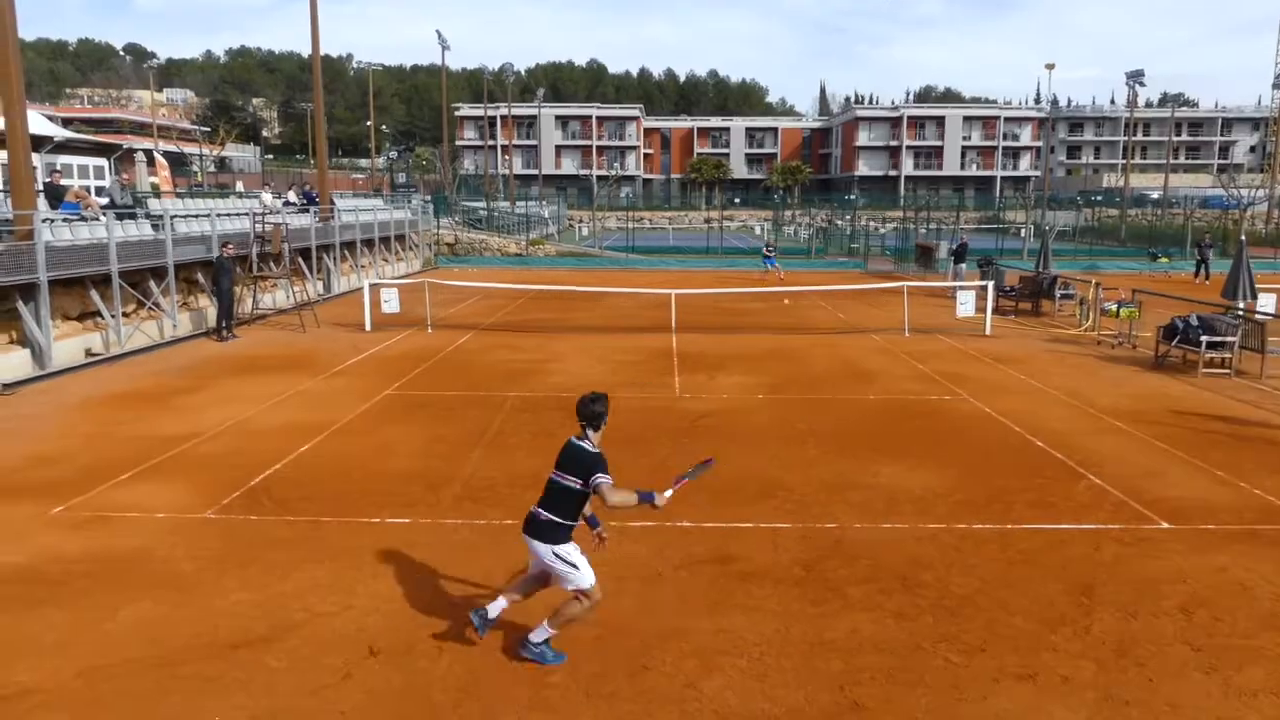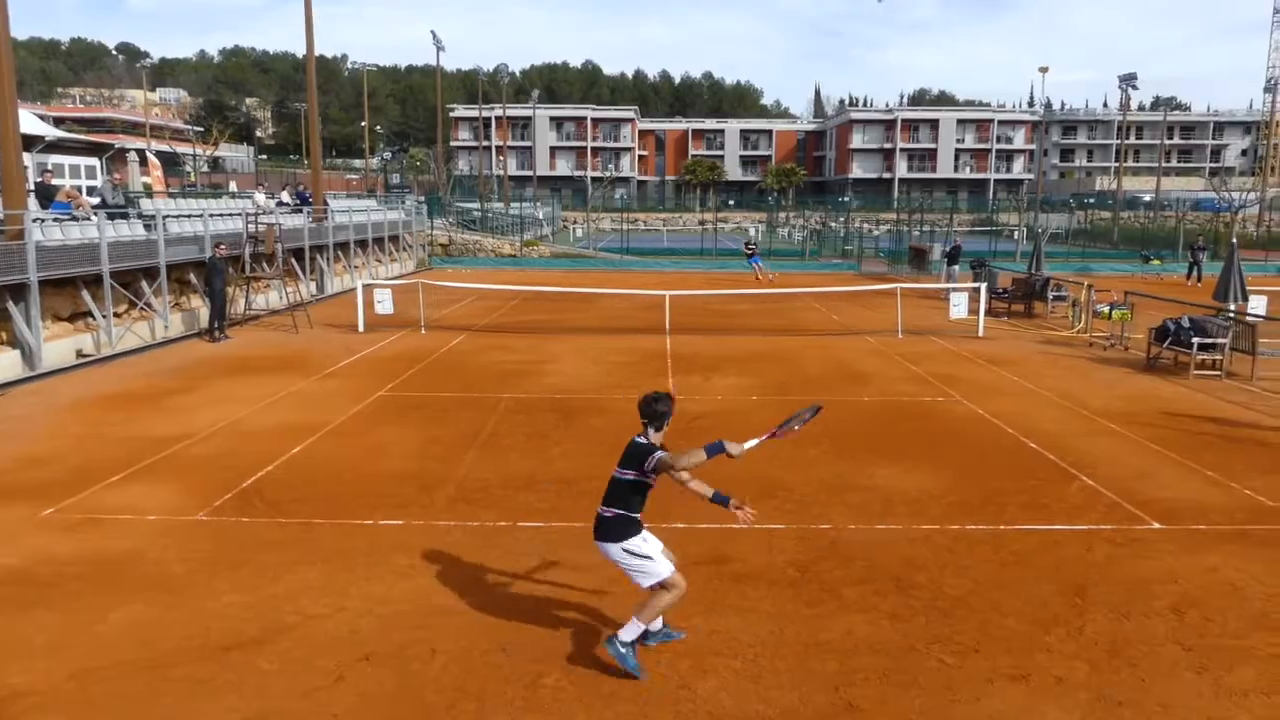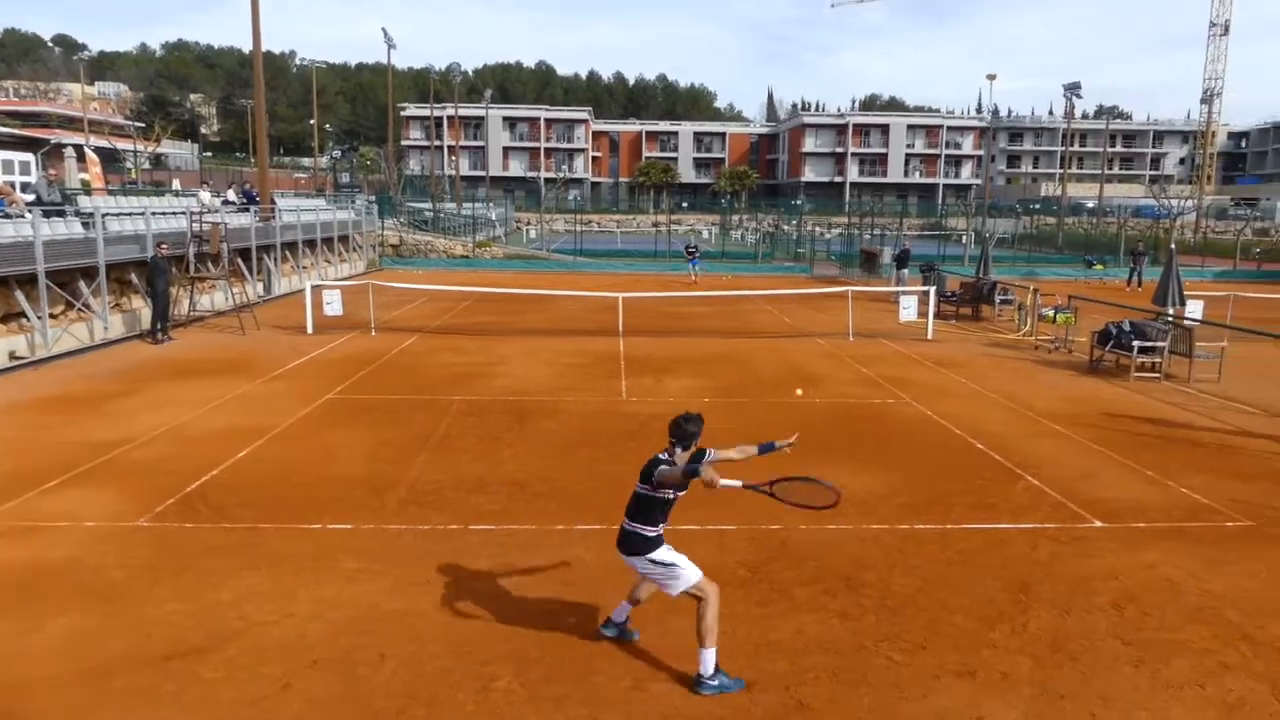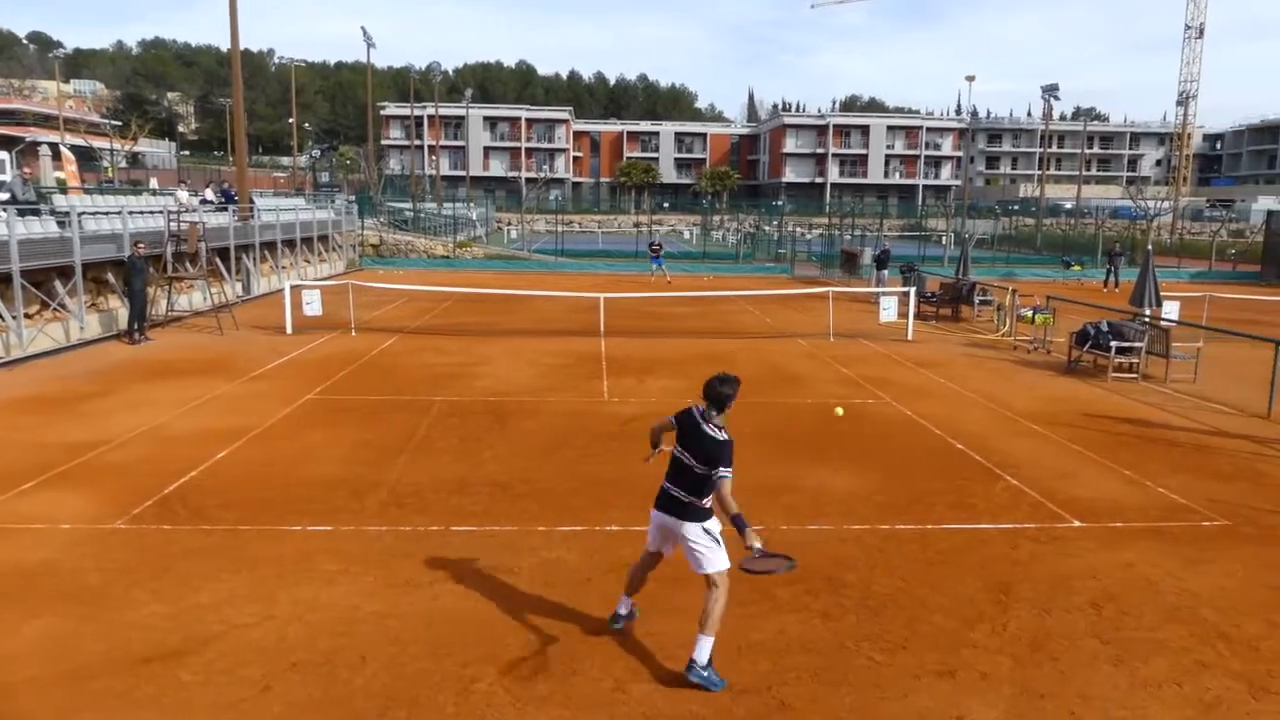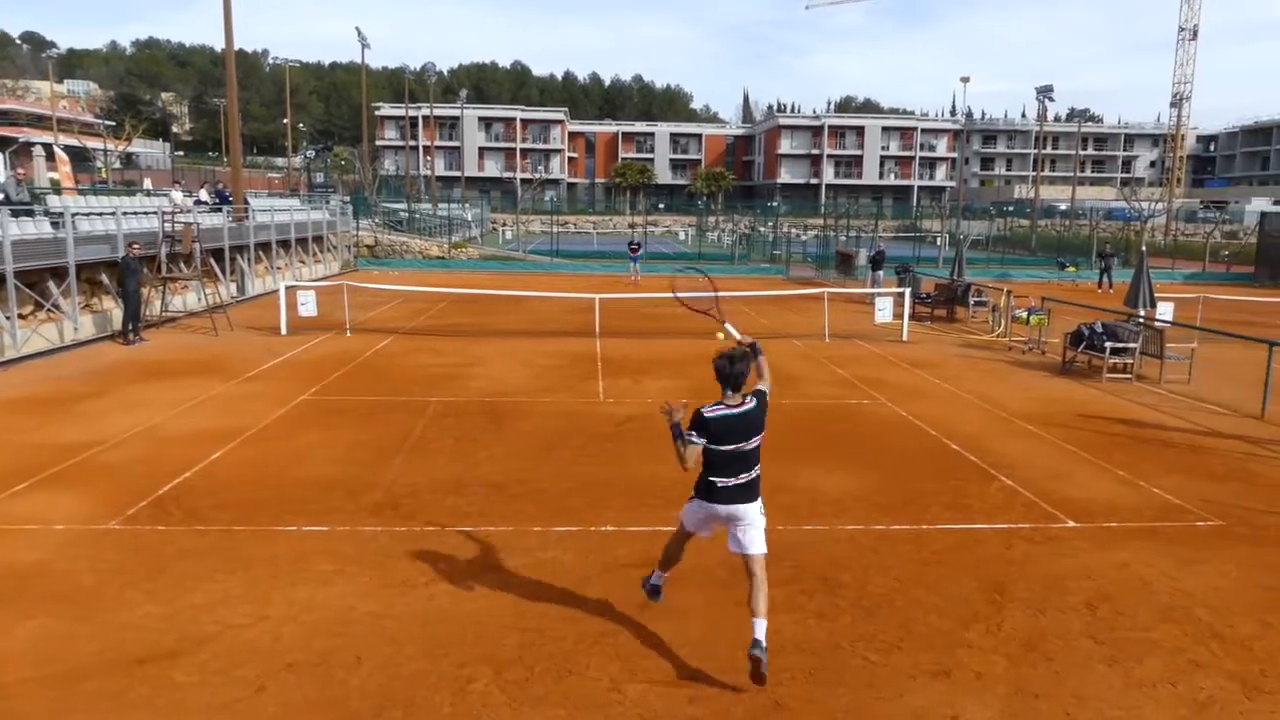
dt=0.2s
person 1, frame 1
left shoulder: (574, 445)
right shoulder: (593, 458)
right elbow: (610, 498)
left wrist: (593, 523)
right wrist: (650, 497)
left hip: (538, 530)
right hip: (551, 540)
left knee: (541, 576)
right knee: (589, 595)
left ankle: (487, 614)
right ankle: (535, 642)
person 1, frame 2
left shoulder: (644, 446)
right shoulder: (643, 450)
left elbow: (686, 480)
right elbow: (677, 464)
left wrist: (726, 502)
right wrist: (721, 446)
left hip: (621, 529)
right hip: (617, 537)
left knee: (667, 562)
right knee: (675, 586)
left ankle: (652, 629)
right ankle: (622, 641)
person 1, frame 3
left shoulder: (686, 462)
right shoulder: (659, 466)
left elbow: (732, 453)
right elbow: (670, 477)
left wrist: (772, 446)
right wrist: (697, 472)
left hip: (643, 543)
right hip: (642, 548)
left knee: (662, 575)
right knee: (709, 594)
left ankle: (614, 623)
right ankle: (708, 675)
person 1, frame 4
left shoulder: (692, 415)
right shoulder: (722, 444)
left elbow: (657, 429)
right elbow: (723, 494)
left wrist: (656, 447)
right wrist: (744, 528)
left hip: (663, 510)
right hip: (693, 520)
left knee: (651, 557)
right knee: (719, 586)
left ankle: (622, 613)
right ankle: (699, 664)
person 1, frame 5
left shoulder: (704, 417)
right shoulder: (758, 405)
left elbow: (688, 463)
right elbow: (765, 377)
left wrist: (675, 424)
right wrist: (755, 349)
left hip: (711, 501)
right hip: (747, 502)
left knee: (682, 534)
right knee: (757, 575)
left ankle: (656, 583)
right ankle: (758, 643)
